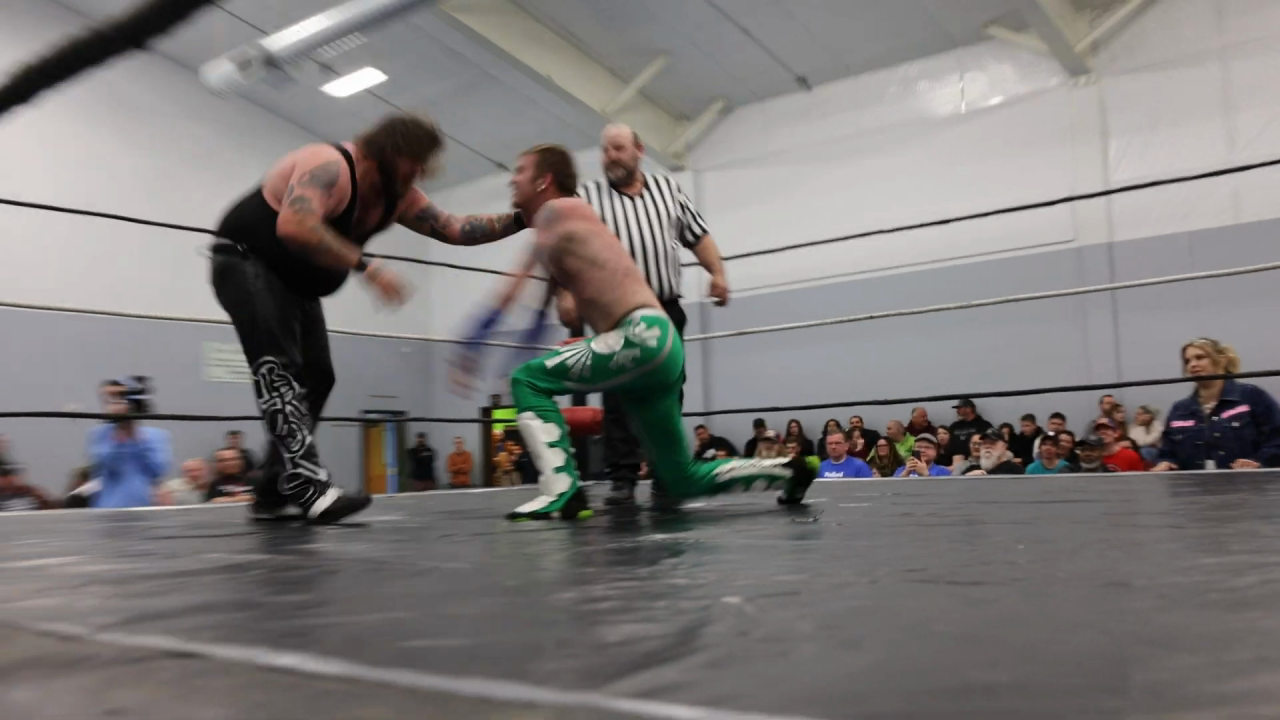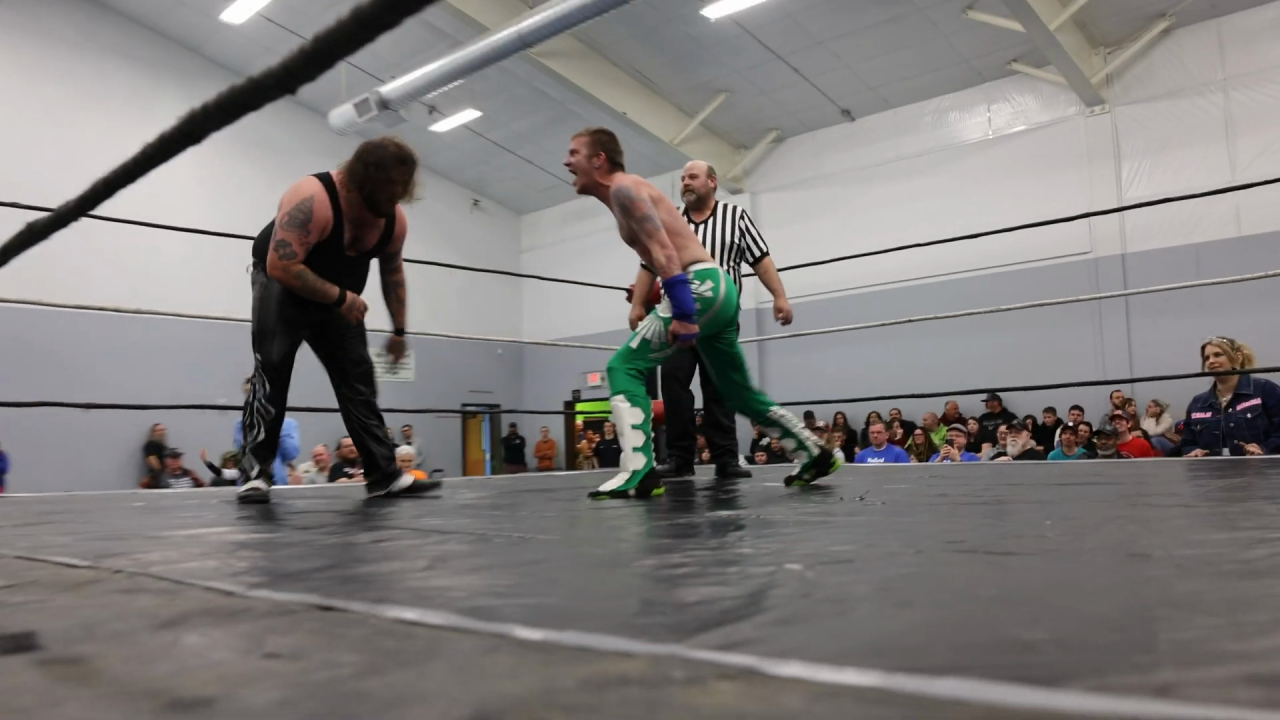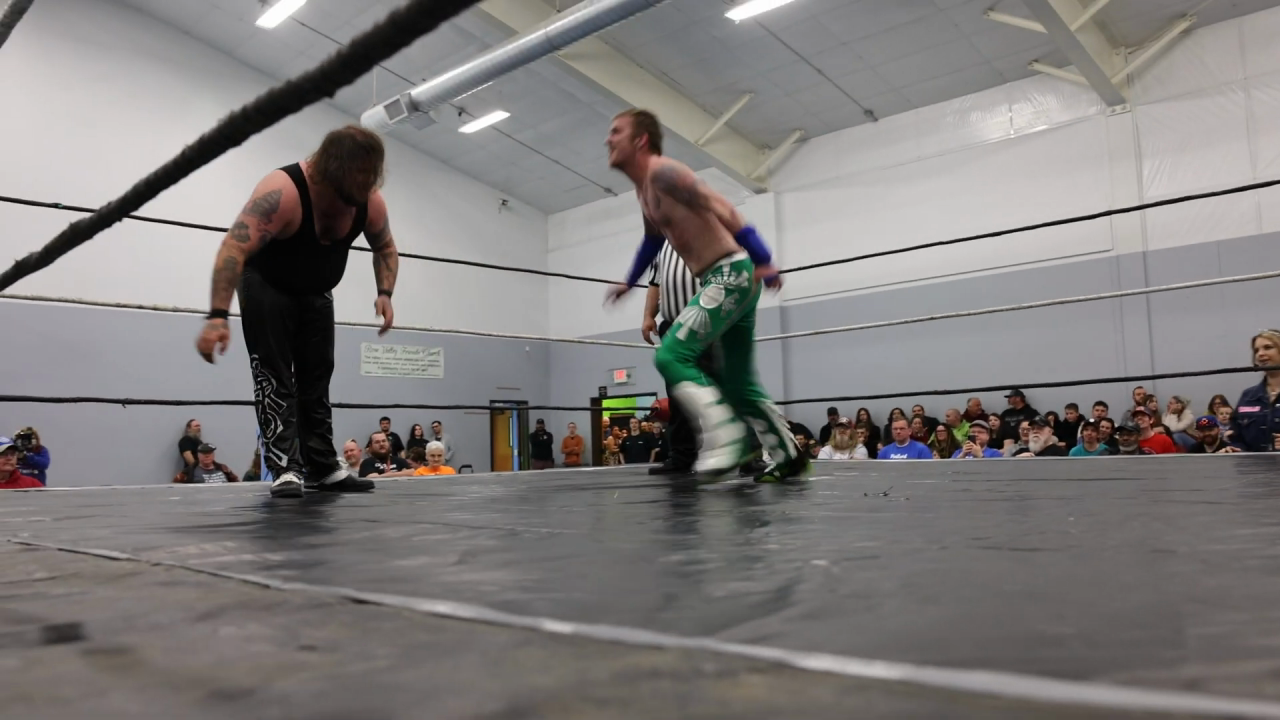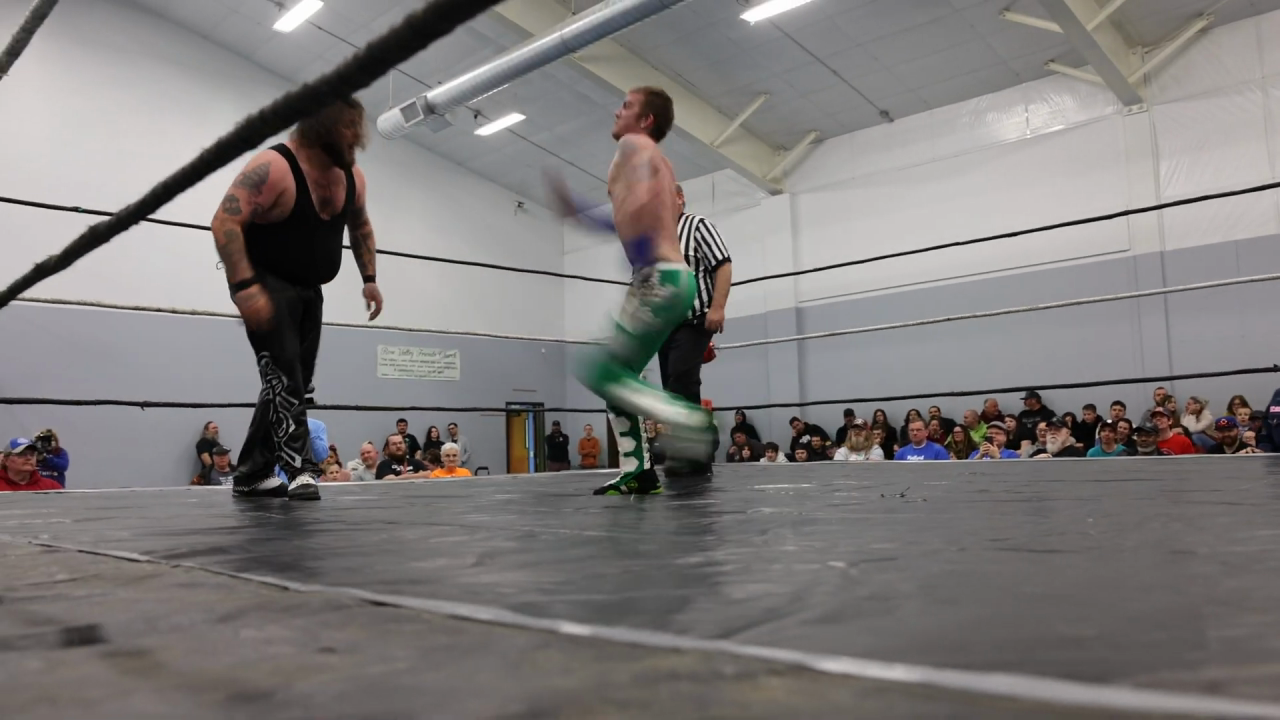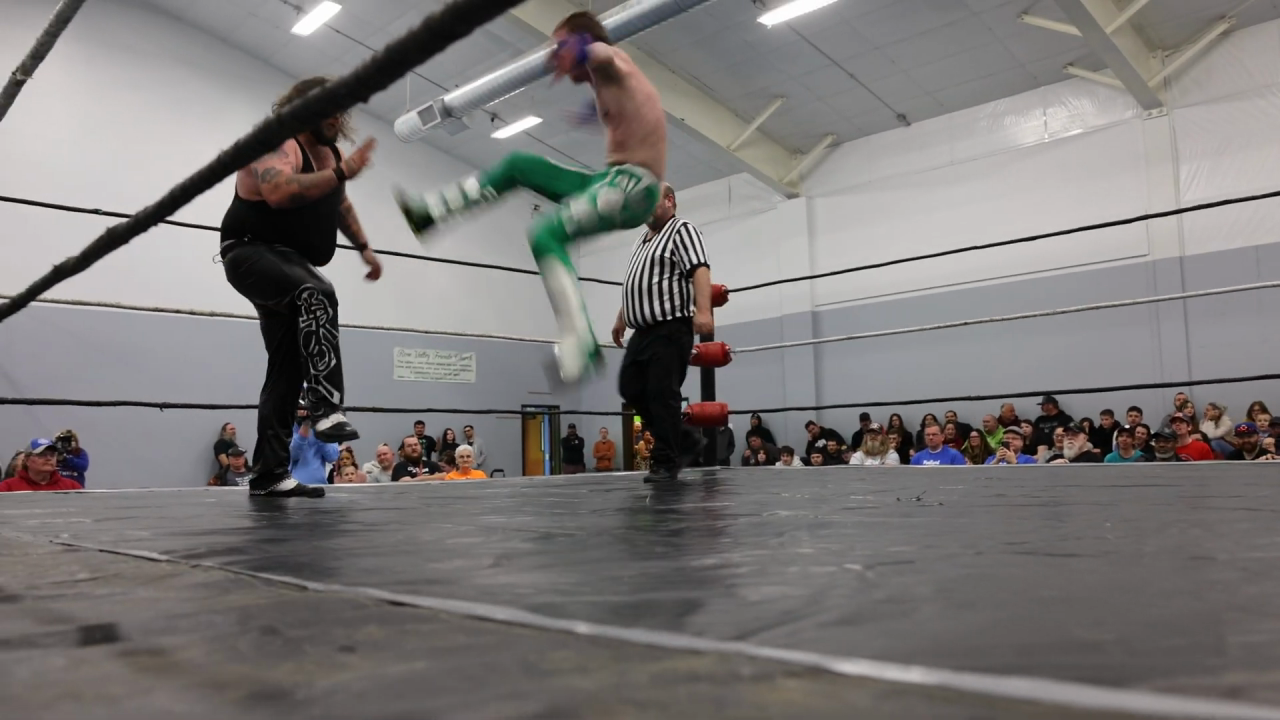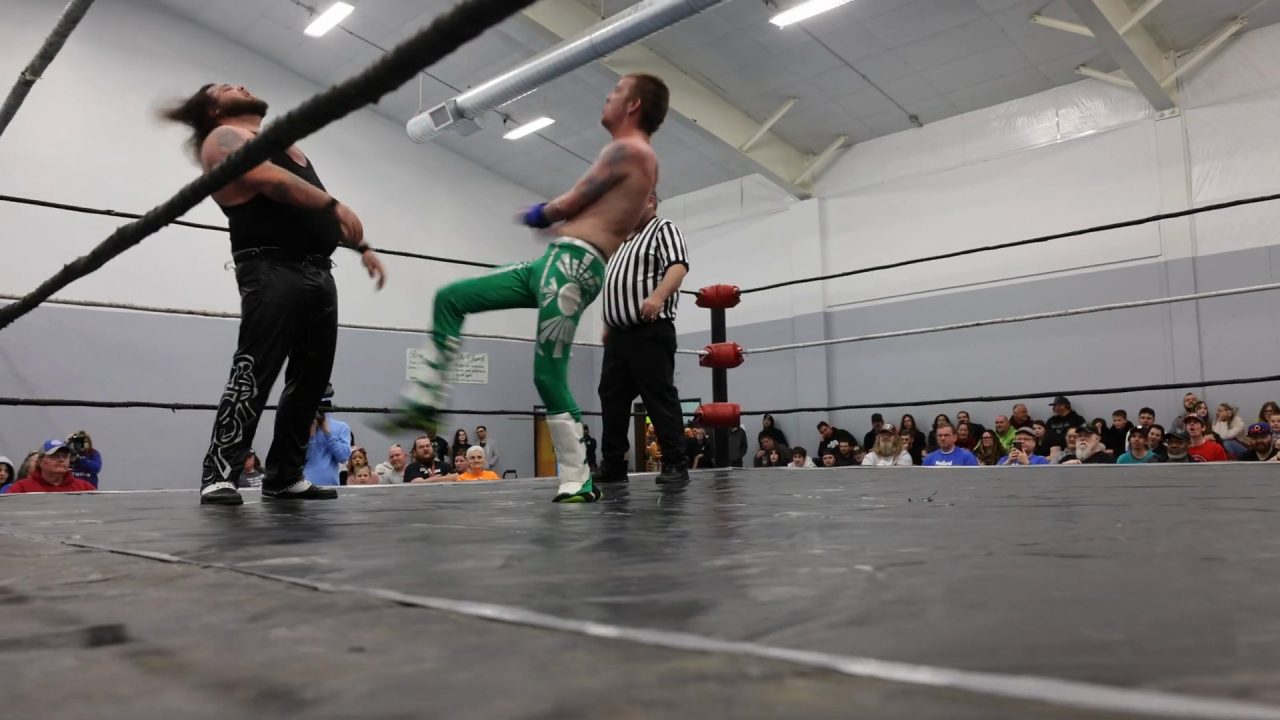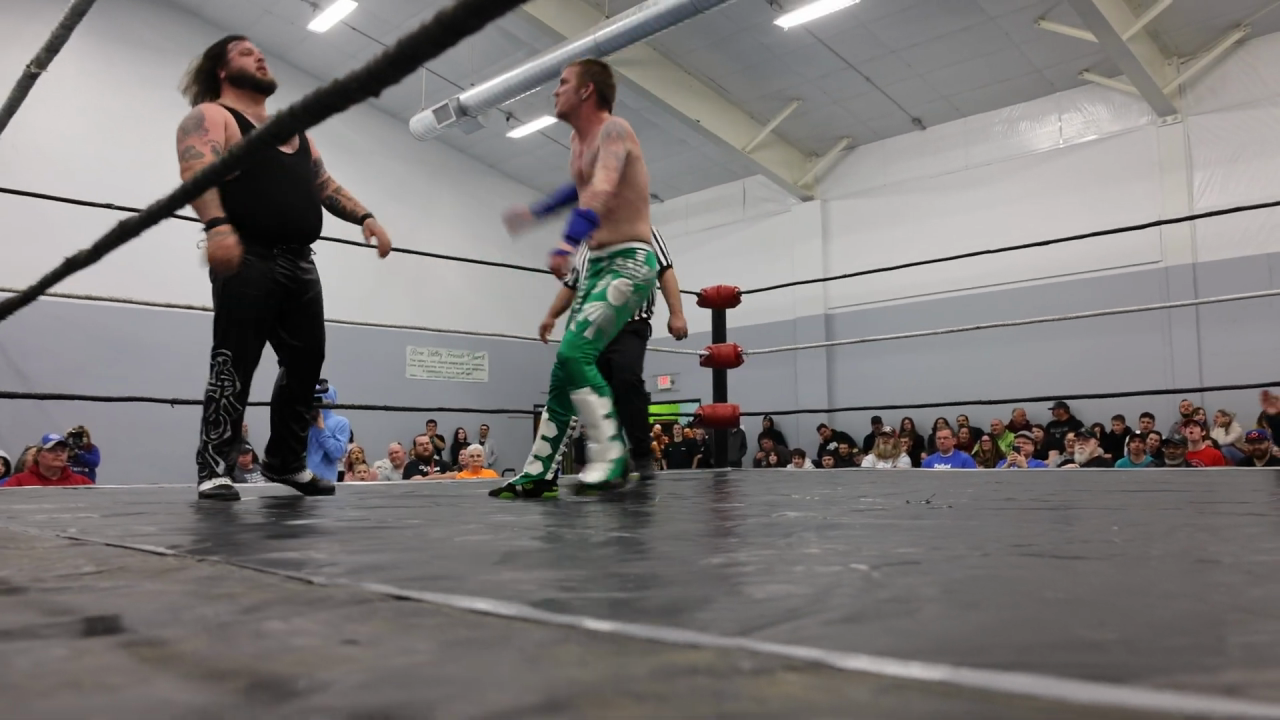
dt=0.4s
person 1, frame 1
left shoulder: (395, 195)
right shoulder: (331, 168)
left elbow: (451, 229)
right elbow: (295, 228)
left wrist: (515, 223)
right wrist: (367, 267)
left hip: (296, 282)
right hip: (246, 261)
left knee: (315, 376)
right knee: (280, 368)
left ankle: (275, 494)
right ankle: (315, 491)
person 1, frame 2
left shoulder: (393, 218)
right shoulder: (313, 199)
left elbow: (392, 274)
right elbow: (282, 267)
left wrist: (399, 331)
right wrist: (340, 298)
left hip: (334, 299)
right hip: (282, 285)
left knee: (358, 379)
right knee: (273, 368)
left ankle: (386, 475)
right ankle: (256, 474)
person 1, frame 3
left shoulder: (369, 202)
right shoulder: (284, 191)
left elbow: (386, 248)
right elbow: (233, 249)
left wrist: (385, 294)
right wrist: (217, 317)
left hip: (315, 292)
right hip: (265, 282)
left knee: (317, 371)
right knee: (274, 373)
left ankle: (322, 466)
right ankle: (286, 469)
person 1, frame 4
left shoulder: (350, 175)
right shoulder: (273, 166)
left elbow: (360, 227)
right elbow: (225, 223)
left wrist: (369, 279)
right wrist: (245, 286)
left hip: (306, 285)
right hip: (262, 283)
left knee: (293, 377)
right knee: (283, 372)
left ankle: (254, 473)
right ankle: (298, 470)
person 1, frame 5
left shoulder: (328, 152)
right shoulder: (275, 141)
left elbow: (338, 203)
right elbow: (279, 192)
left wrist: (363, 246)
right wrist: (342, 174)
left hip: (292, 261)
right hip: (253, 253)
left knee: (286, 366)
right knee: (318, 295)
left ankle: (270, 474)
right ankle: (328, 412)
person 1, frame 6
left shoulder: (285, 146)
right shoulder: (227, 138)
left elbow: (316, 207)
right elbow: (266, 176)
left wrist: (361, 246)
right wrist: (335, 207)
left hip: (316, 272)
right hip: (271, 268)
left knee: (310, 379)
right knee: (257, 368)
left ankle: (284, 476)
right ankle: (219, 474)
person 1, frame 7
left shoulder: (293, 129)
right shoulder: (210, 118)
left elbow: (325, 186)
right elbow: (197, 172)
left wrist: (366, 218)
right wrist: (218, 227)
left hip: (298, 262)
right hip: (247, 261)
left knee: (305, 363)
right knee: (234, 365)
left ankle: (286, 461)
right ankle: (213, 471)
person 2, frame 1
left shoulder: (558, 210)
right shoulder: (571, 225)
left elbow: (518, 282)
right elbow: (556, 297)
left wrist: (472, 346)
left hip: (644, 339)
right hip: (655, 347)
left knee: (526, 383)
left ankle: (560, 493)
right ankle: (788, 469)
person 2, frame 2
left shoulder: (624, 188)
right shoulder: (623, 197)
left elbow: (662, 249)
left wrist: (682, 313)
right wrist: (684, 310)
left hip: (701, 285)
right hip: (716, 289)
left knee: (624, 367)
right knee: (738, 394)
left ankle: (637, 472)
right ankle: (814, 454)
person 2, frame 3
left shoulder: (662, 170)
right shoulder: (648, 182)
left elbow: (719, 206)
right elbow: (654, 238)
left wrist: (761, 258)
right wrist: (629, 280)
left hip: (730, 274)
right hip: (720, 278)
left knee: (672, 358)
right knee: (741, 386)
left ankle: (725, 448)
right ankle: (786, 455)
person 2, frame 4
left shoulder: (638, 145)
right shoulder: (652, 159)
left elbow: (642, 196)
left wrist: (640, 255)
right wrist: (577, 211)
left hip: (661, 282)
right hip: (666, 283)
left knee: (603, 378)
right knee: (614, 381)
left ankle: (688, 424)
right ankle: (635, 472)
person 2, frame 5
left shoulder: (605, 55)
right shoulder: (627, 75)
left elbow: (581, 45)
left wrist: (573, 53)
left hip: (630, 187)
right hip: (613, 182)
left knee: (545, 237)
right knee: (515, 165)
left ankle: (579, 341)
right ankle: (432, 209)
person 2, frame 6
left shoulder: (628, 150)
right shoulder: (644, 163)
left elbow: (569, 204)
left wrist: (542, 214)
left hip: (570, 264)
right hip: (558, 264)
left knee: (550, 376)
right knee: (450, 298)
left ankle: (578, 481)
right ankle: (424, 403)
person 2, frame 7
left shoulder: (614, 130)
right shoulder: (580, 142)
left elbow: (601, 189)
left wrist: (567, 242)
right wrist: (535, 212)
left hip: (630, 265)
right hip: (597, 268)
left knee: (574, 355)
right knee: (563, 370)
left ankle: (607, 460)
right ankle: (534, 472)
person 3, frame 1
left shoulder: (668, 189)
right shoulder: (587, 196)
left elbow: (698, 235)
left wrist: (717, 273)
left hip: (665, 309)
right knee: (619, 393)
right ankle: (622, 478)
person 3, frame 2
left shoulder: (736, 216)
left elbow: (760, 259)
right elbow: (648, 268)
left wrist: (780, 296)
right wrist: (637, 305)
left knee: (719, 390)
right knee: (674, 382)
left ankle: (726, 460)
right ankle: (679, 457)
person 3, frame 3
left shoulder: (721, 223)
right shoulder: (668, 235)
left elbow: (744, 265)
right elbow: (657, 281)
left wrist: (744, 304)
right wrist: (649, 315)
left hip: (713, 323)
right hip: (675, 327)
left knee: (729, 387)
right knee: (678, 391)
left ankle: (748, 453)
right ankle: (681, 455)
person 3, frame 4
left shoulder: (697, 225)
right shoulder: (648, 240)
left elbow: (722, 265)
right elbow: (638, 284)
left wrist: (717, 308)
right wrist: (626, 315)
left hip: (692, 322)
right hip: (664, 327)
left knee: (682, 384)
right knee: (676, 389)
left ankle: (681, 450)
right ankle: (698, 457)
person 3, frame 5
left shoulder: (681, 230)
right shoulder: (642, 240)
left elbow: (700, 270)
left wrist: (703, 310)
right wrist: (620, 320)
left hip: (670, 329)
right hip: (643, 331)
left knee: (663, 394)
right knee: (631, 388)
left ankle: (665, 463)
right ankle: (686, 443)
person 3, frame 6
left shoulder: (664, 229)
right shoulder: (624, 241)
left elbow: (678, 266)
left wrist: (658, 296)
right wrist: (608, 324)
left hip: (650, 332)
right hip: (619, 333)
left knee: (659, 396)
right knee: (612, 398)
left ankle: (675, 465)
right ankle: (613, 465)
person 3, frame 7
left shoulder: (639, 232)
right shoulder: (589, 242)
left elbow: (665, 272)
right elbow: (571, 285)
left wrist: (675, 313)
right wrist: (551, 316)
left hip: (627, 328)
right hip: (593, 332)
left knee: (627, 384)
right knee: (602, 396)
left ankle: (641, 454)
right ankle: (611, 463)
